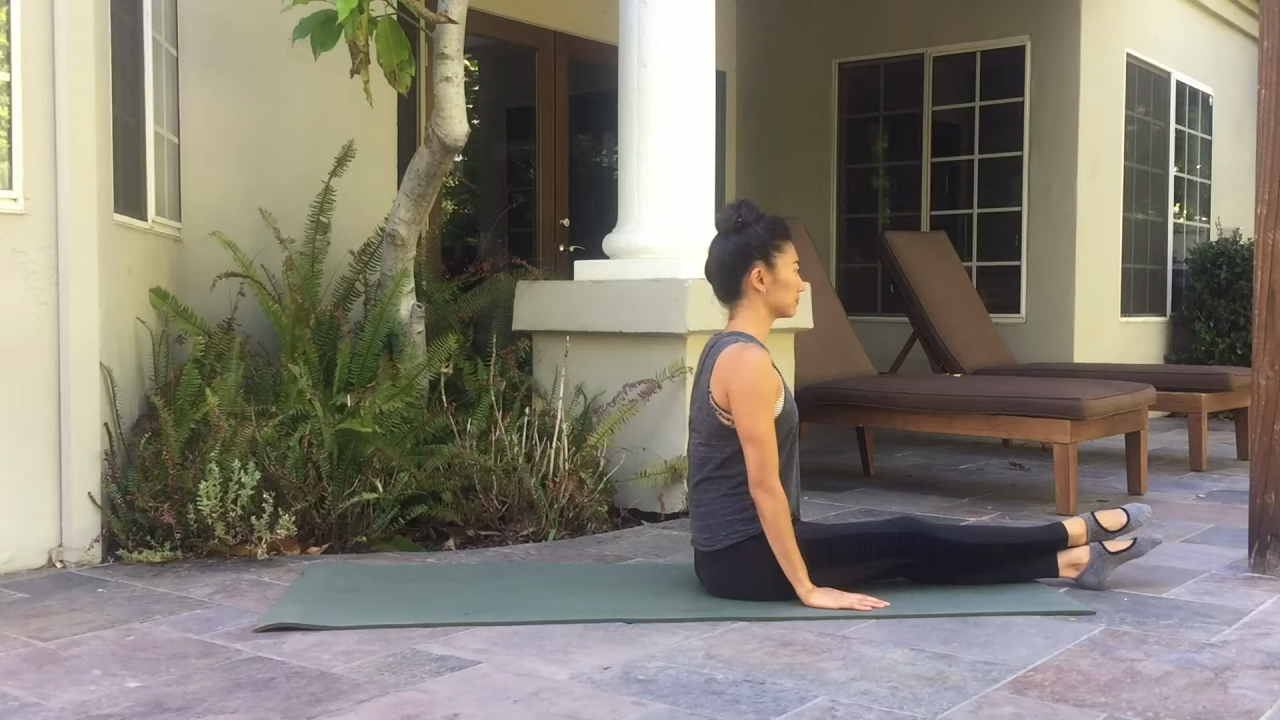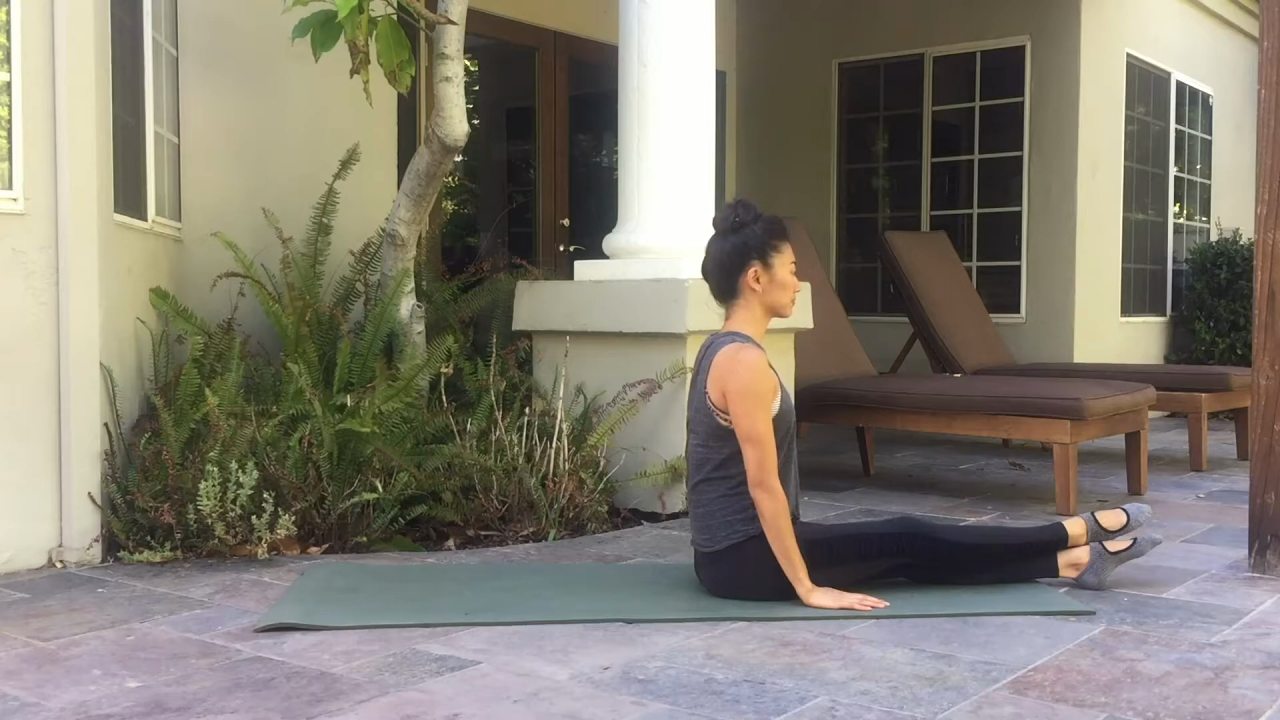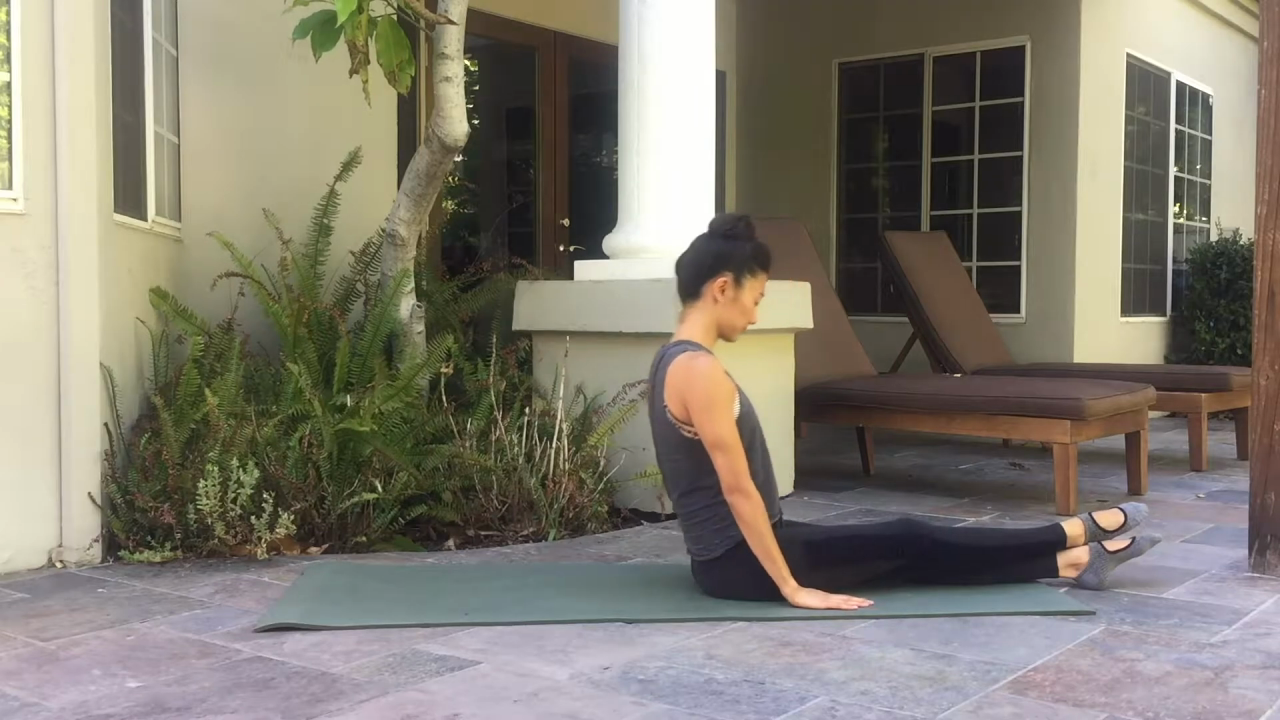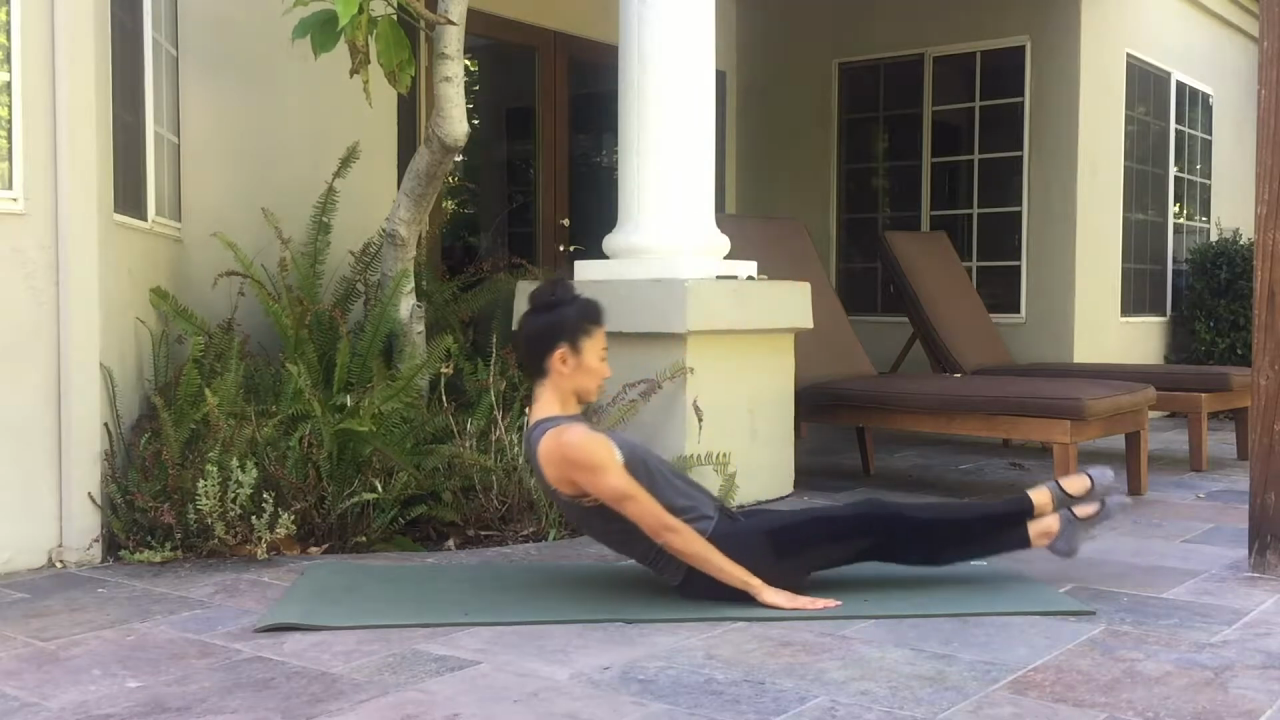
dt=0.4s
person 1, frame 1
left shoulder: (727, 349)
right shoulder: (748, 361)
right elbow: (764, 485)
left wrist: (802, 572)
right wrist: (806, 587)
left hip: (736, 552)
right hip: (747, 559)
left knee: (905, 547)
right knee: (909, 540)
left ankle: (1071, 560)
right ankle: (1081, 532)
person 1, frame 2
left shoulder: (723, 350)
right shoulder: (745, 361)
right elbow: (763, 486)
left wrist: (802, 572)
right wrist: (806, 588)
left hip: (735, 552)
right hip: (747, 560)
left knee: (905, 549)
right knee: (907, 539)
left ankle: (1070, 561)
right ankle: (1080, 532)
person 1, frame 3
left shoulder: (676, 359)
right shoulder: (698, 370)
right elbow: (738, 489)
left wrist: (788, 572)
right wrist: (793, 588)
left hip: (730, 555)
right hip: (740, 564)
left knee: (899, 550)
right knee: (906, 540)
left ankle: (1069, 561)
right ankle: (1078, 533)
person 1, frame 4
left shoulder: (561, 430)
right shoulder: (567, 442)
right elbow: (661, 526)
right wrist: (760, 587)
left hip: (717, 532)
right hip: (713, 555)
left knee: (868, 532)
right knee: (871, 518)
left ankle: (1041, 523)
right ankle: (1043, 505)
